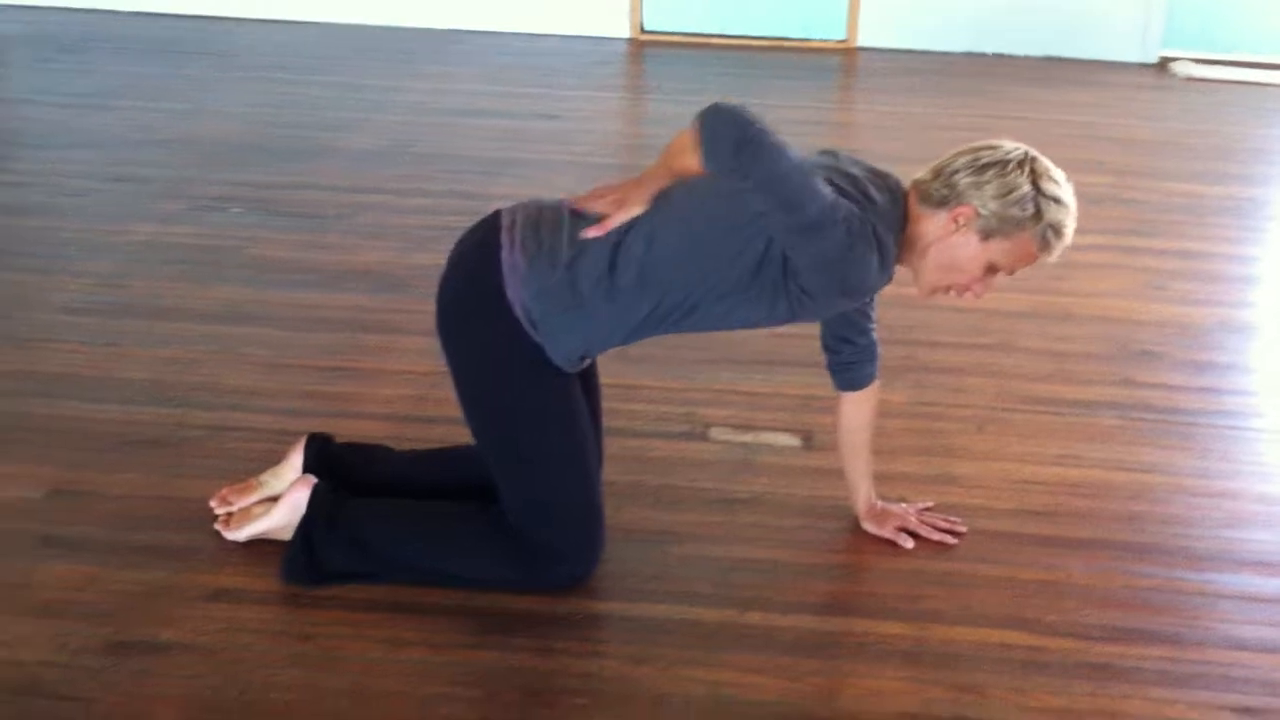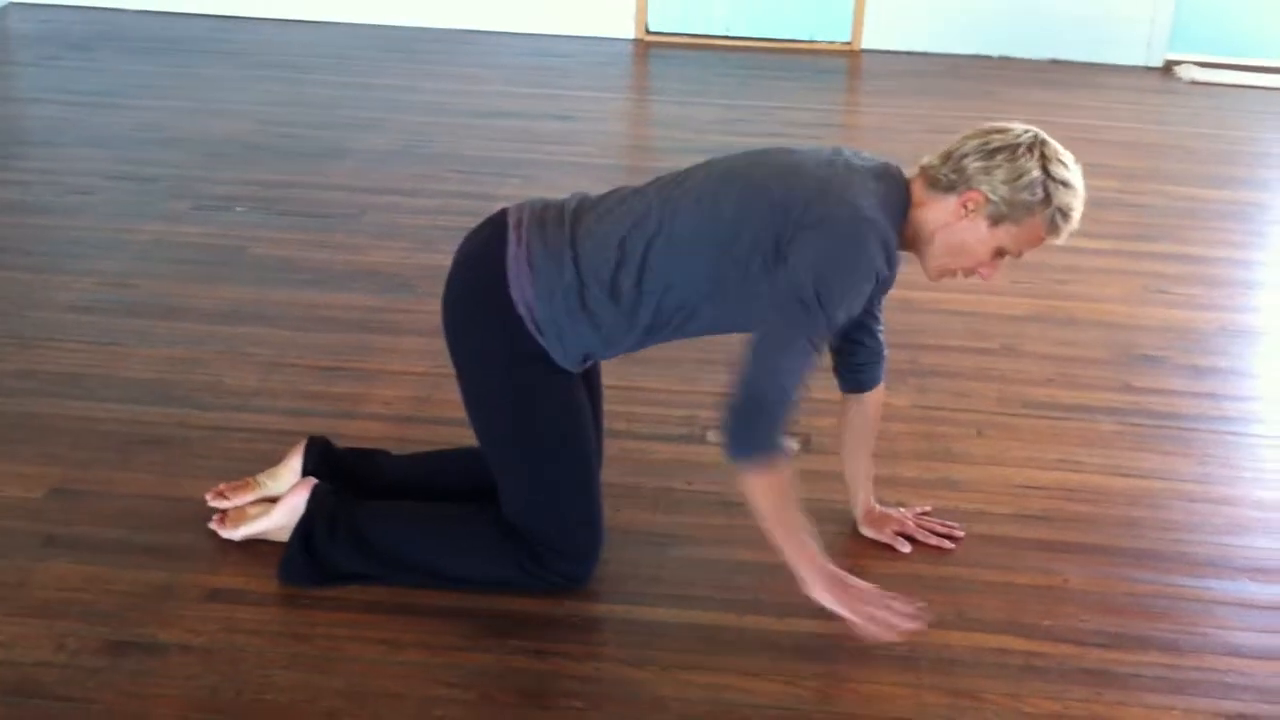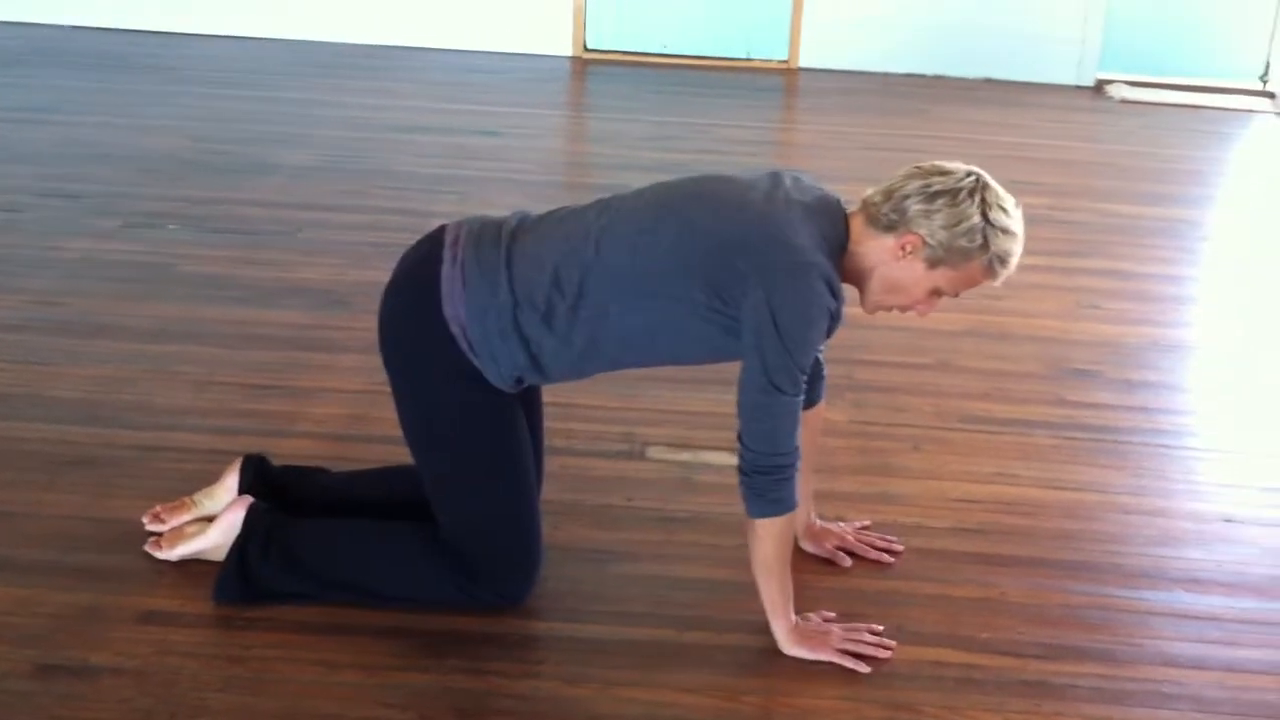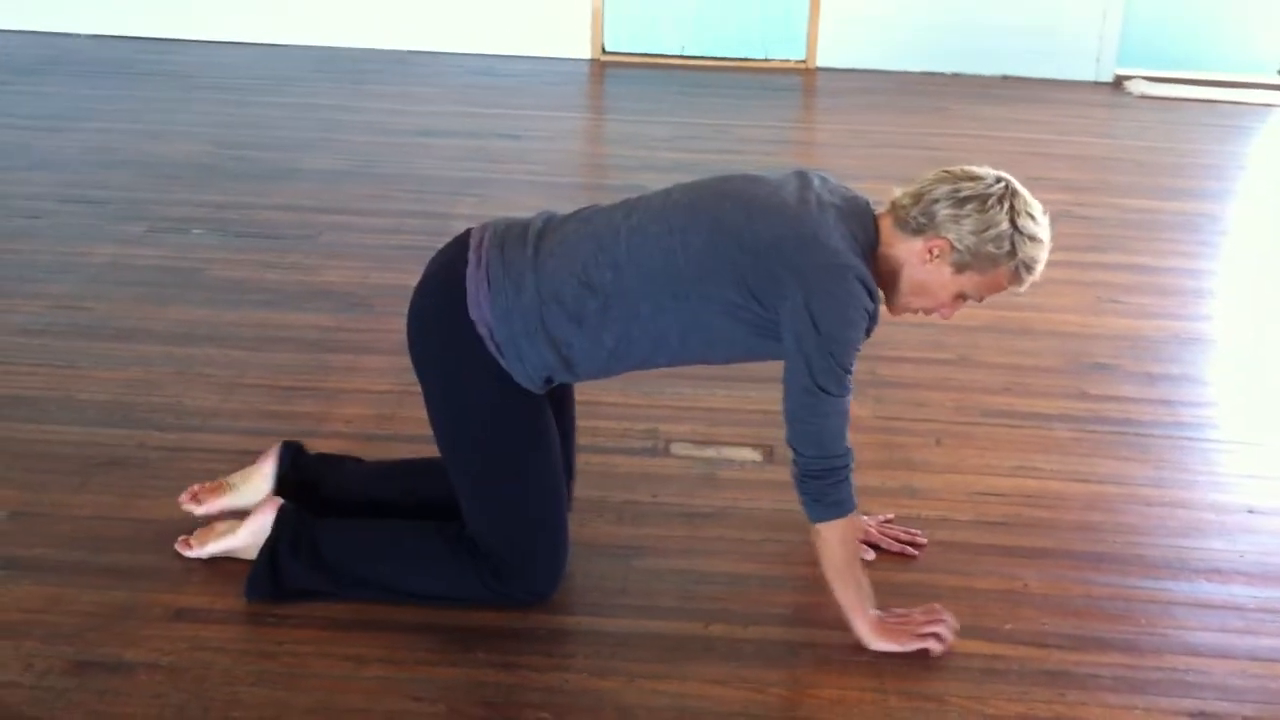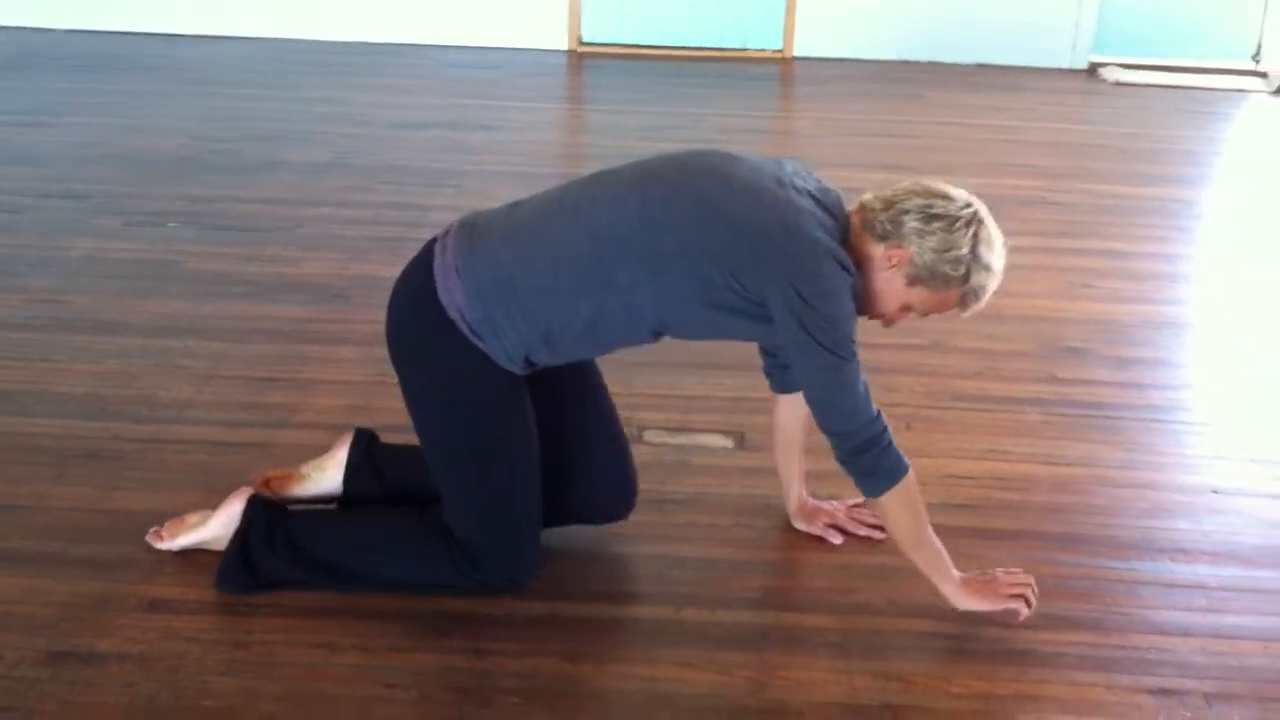
dt=0.5s
person 1, frame 1
left shoulder: (871, 207)
right shoulder: (852, 244)
left elbow: (852, 355)
right elbow: (730, 129)
left wrist: (866, 501)
right wrist: (646, 191)
left hip: (533, 285)
right hip: (505, 303)
left knee: (554, 477)
right knee: (561, 552)
left ankle: (323, 466)
right ankle: (314, 520)
person 1, frame 2
left shoulder: (871, 193)
right shoulder: (853, 240)
left elbow: (858, 356)
right elbow: (751, 423)
left wrist: (866, 506)
right wrist: (817, 575)
left hip: (537, 277)
right hip: (512, 305)
left knee: (548, 480)
right knee: (559, 554)
left ankle: (324, 469)
right ankle: (315, 522)
person 1, frame 3
left shoulder: (815, 217)
right shoulder: (799, 275)
left elbow: (802, 379)
right elbow: (767, 459)
left wrist: (808, 522)
right wrist: (785, 625)
left hip: (475, 292)
right hip: (446, 323)
left knee: (489, 498)
right knee: (498, 571)
left ankle: (260, 487)
right ankle: (251, 539)
person 1, frame 4
left shoulder: (840, 218)
right shoulder: (834, 281)
left elbow: (821, 384)
right elbow: (820, 464)
left wrist: (844, 522)
right wrist: (870, 625)
left hip: (506, 295)
right hip: (473, 325)
left knee: (525, 501)
right knee: (522, 570)
left ankle: (288, 478)
right ankle: (279, 539)
person 1, frame 5
left shoulder: (808, 212)
right shoulder: (811, 267)
left elbow: (787, 364)
right elbow: (866, 444)
left wrist: (797, 500)
right wrist: (955, 584)
left hip: (500, 299)
right hip: (454, 321)
left knee: (601, 496)
right knee: (496, 559)
left ankle: (358, 470)
right ankle: (252, 532)
